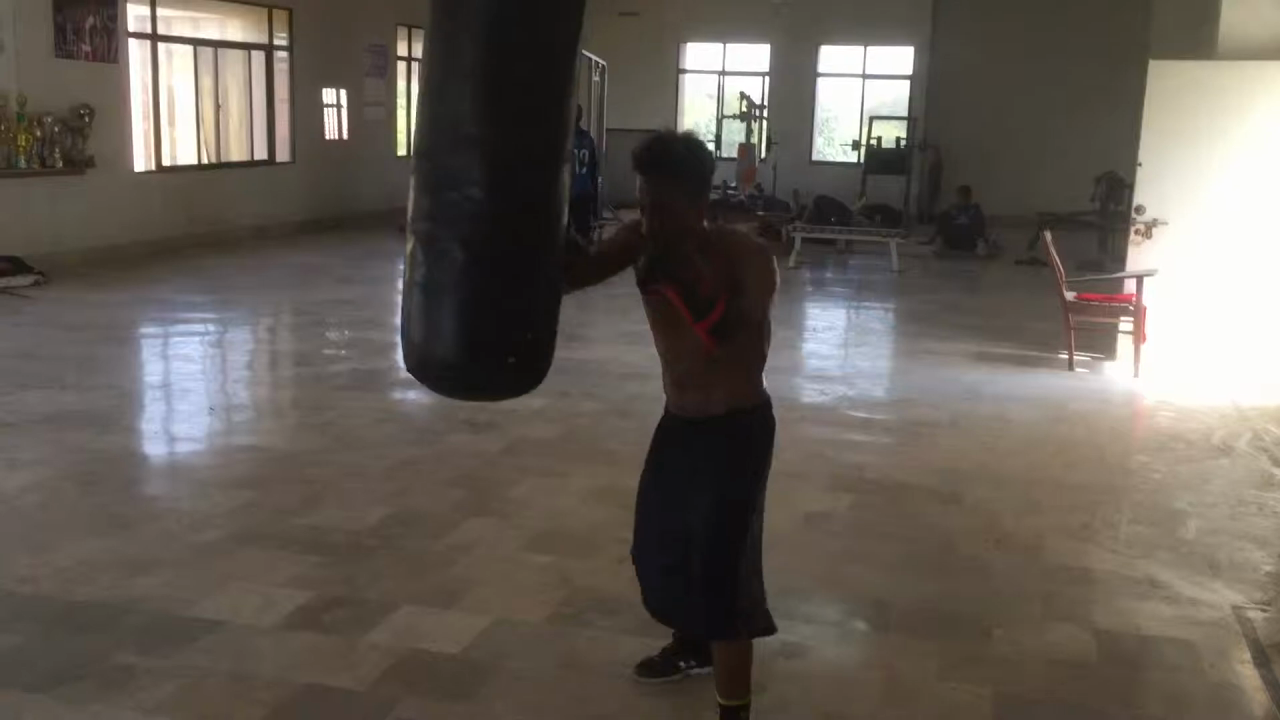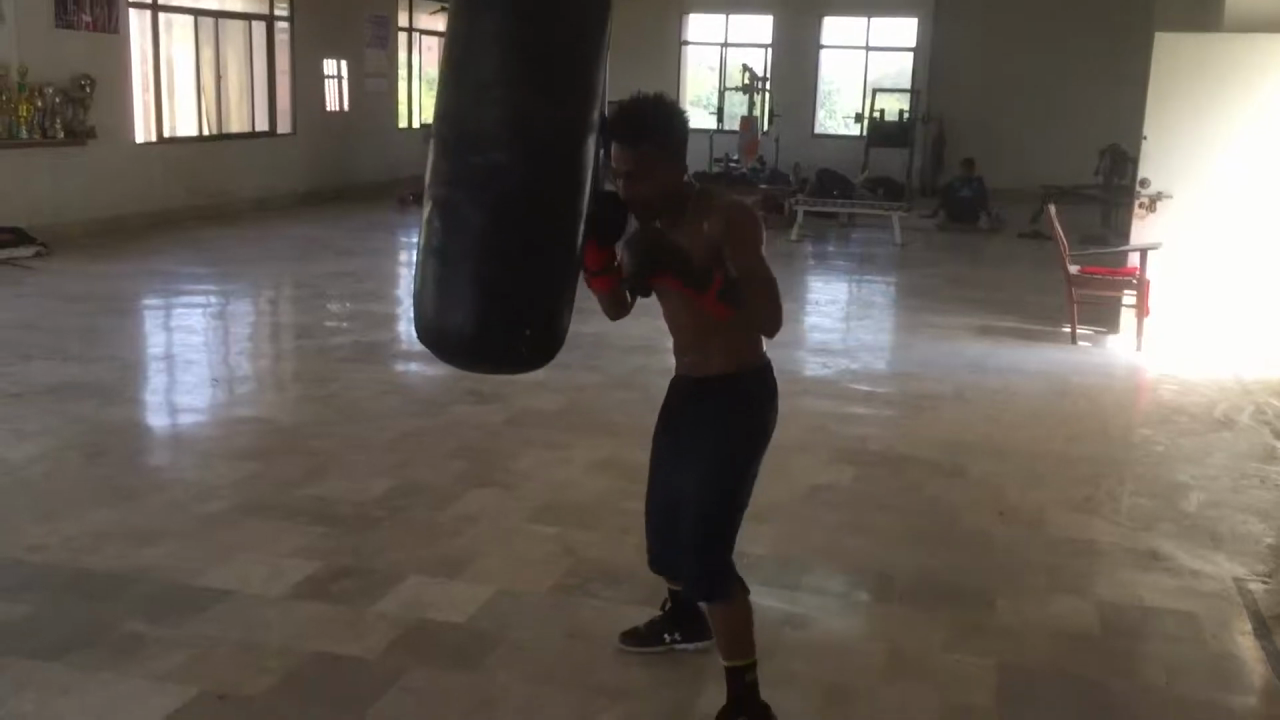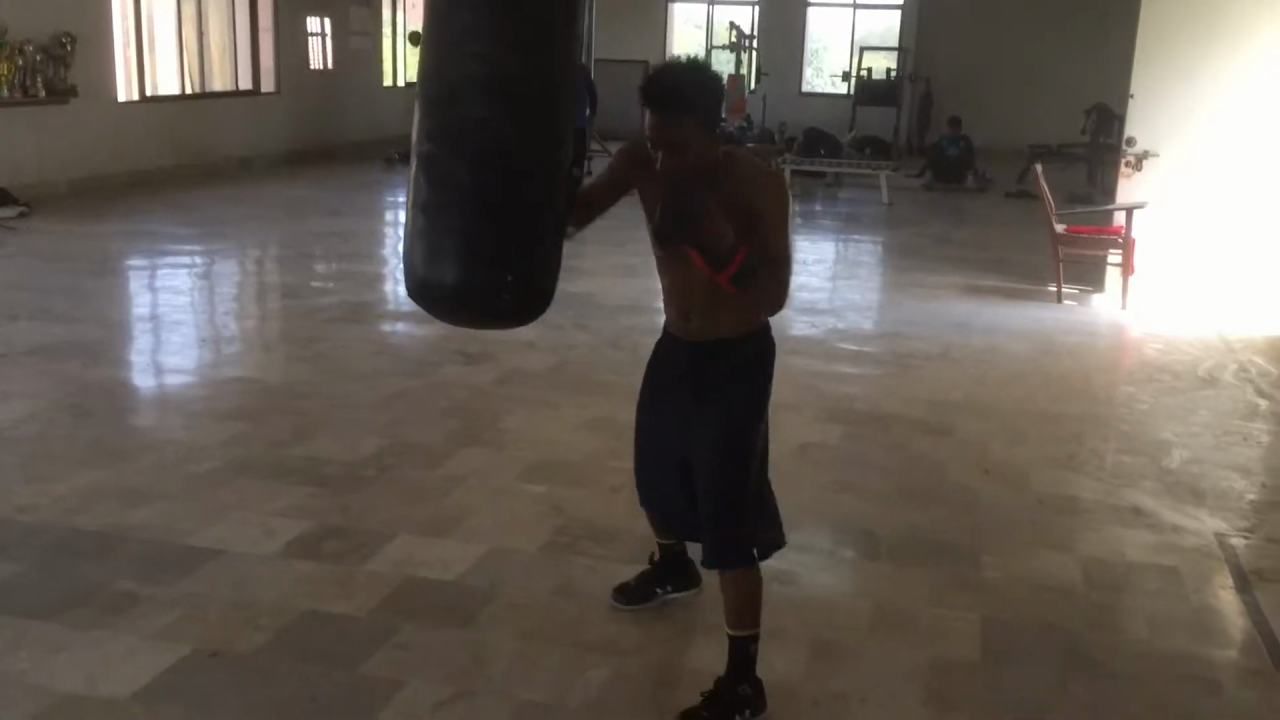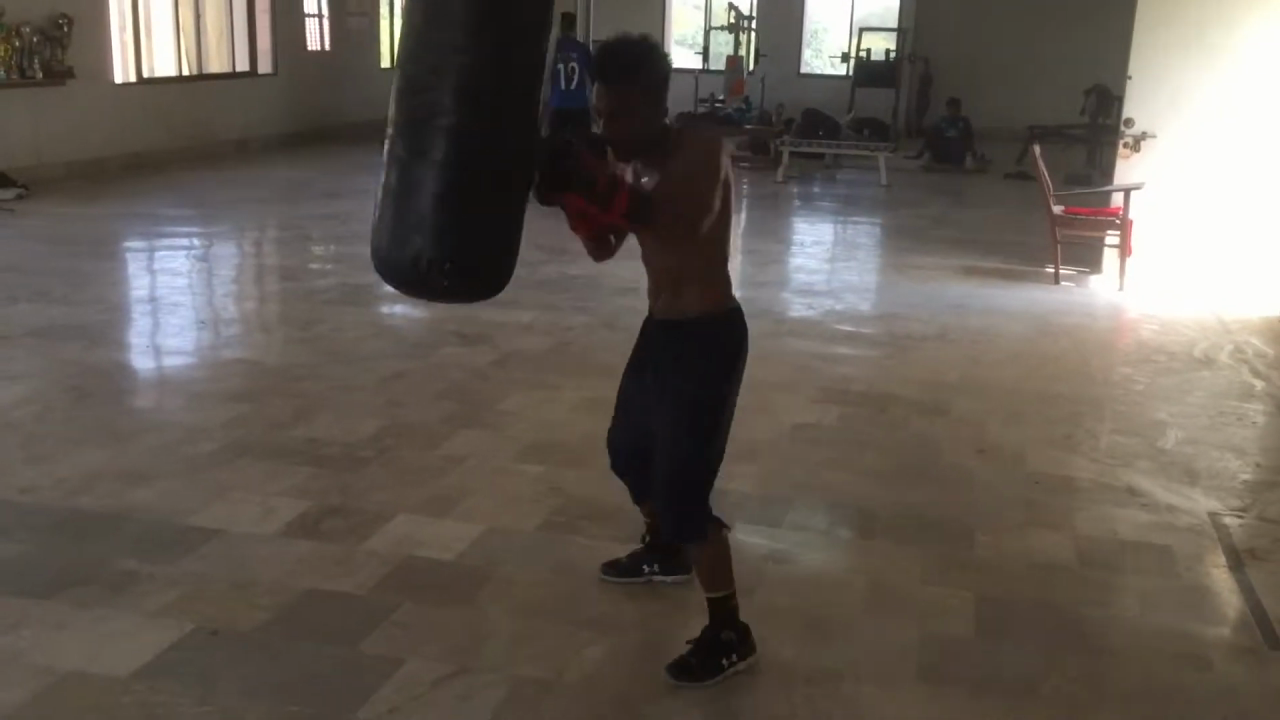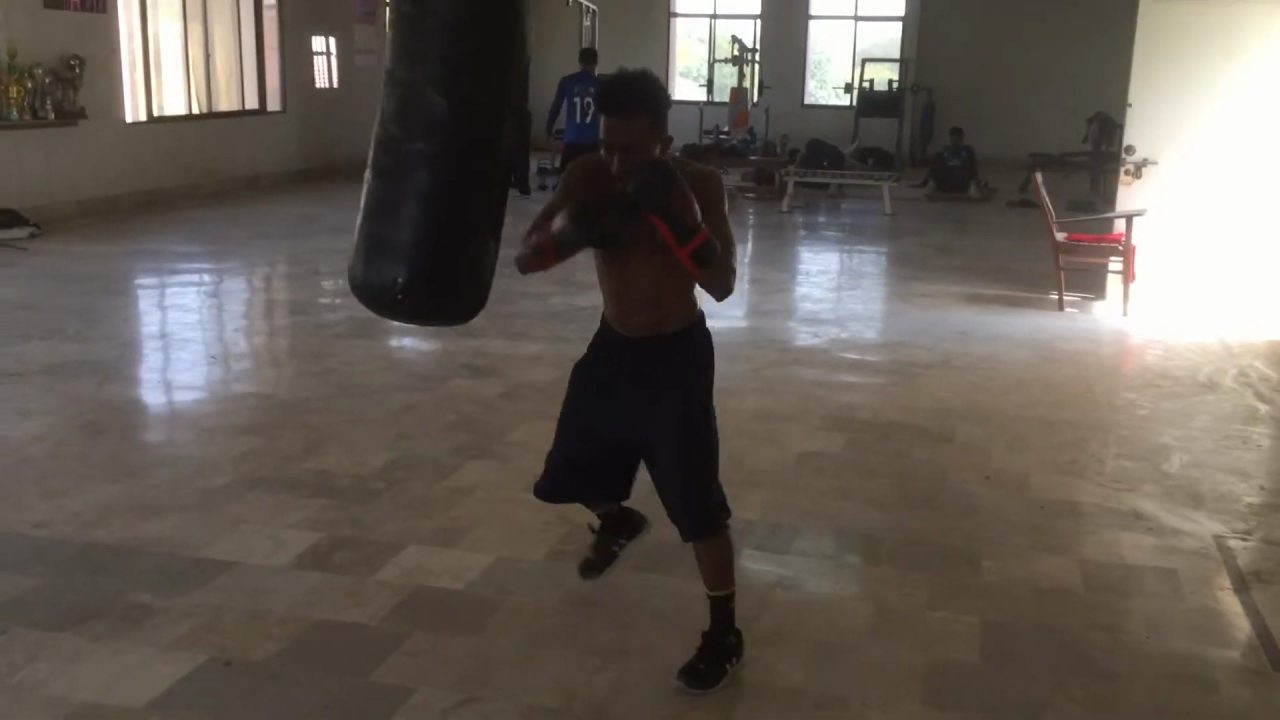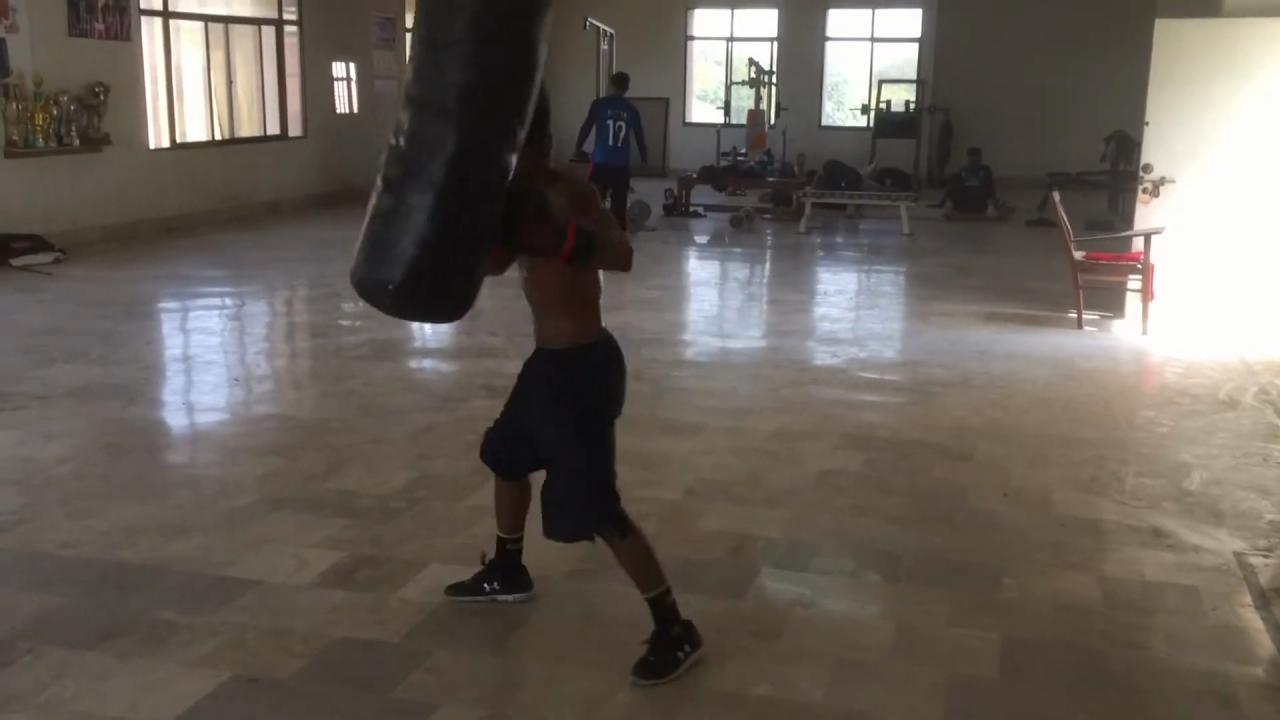
dt=0.4s
person 1, frame 1
left shoulder: (746, 257)
right shoulder: (641, 240)
left elbow: (751, 360)
right elbow: (570, 275)
left wrist: (696, 289)
left hip: (736, 433)
right hip: (677, 425)
left knee: (720, 586)
right knee: (657, 555)
right ankle: (692, 644)
person 1, frame 2
left shoulder: (728, 218)
right shoulder: (648, 219)
left elbow: (768, 319)
right elbow: (615, 309)
left wrist: (687, 269)
right wrist: (598, 244)
left hip: (740, 394)
right hip: (687, 387)
left knee: (707, 547)
right knee: (669, 515)
right ankle: (683, 617)
person 1, frame 3
left shoulder: (757, 183)
right shoulder: (641, 162)
left elbow: (774, 297)
right elbow: (571, 216)
left wrist: (715, 239)
left hip: (737, 359)
right hip: (674, 349)
left knee: (729, 518)
right knee: (657, 475)
right ankle: (671, 567)
person 1, frame 4
left shoulder: (702, 151)
right shoulder: (622, 158)
left elbow: (683, 229)
right elbow: (602, 248)
left wrist: (589, 185)
right wrist: (570, 187)
left hip: (709, 338)
right hip: (661, 328)
left knee: (683, 490)
right knee: (633, 450)
left ankle: (728, 633)
right ankle: (663, 549)
person 1, frame 5
left shoulder: (699, 184)
right shoulder: (587, 177)
left elbow: (722, 284)
right elbow: (524, 259)
left wrist: (681, 216)
right wrist: (570, 236)
left hip: (680, 353)
right hip: (613, 345)
left knee: (694, 499)
right knee: (573, 471)
left ankle: (724, 633)
right ankle: (615, 522)
person 1, frame 6
left shoulder: (570, 195)
right shoulder: (515, 198)
left elbow: (621, 256)
right elbow: (495, 264)
left wrist: (547, 238)
right wrist: (504, 239)
left hip: (586, 368)
right hip: (549, 359)
left knee: (593, 507)
right knee: (505, 457)
left ankle: (673, 629)
right ankle: (507, 571)
